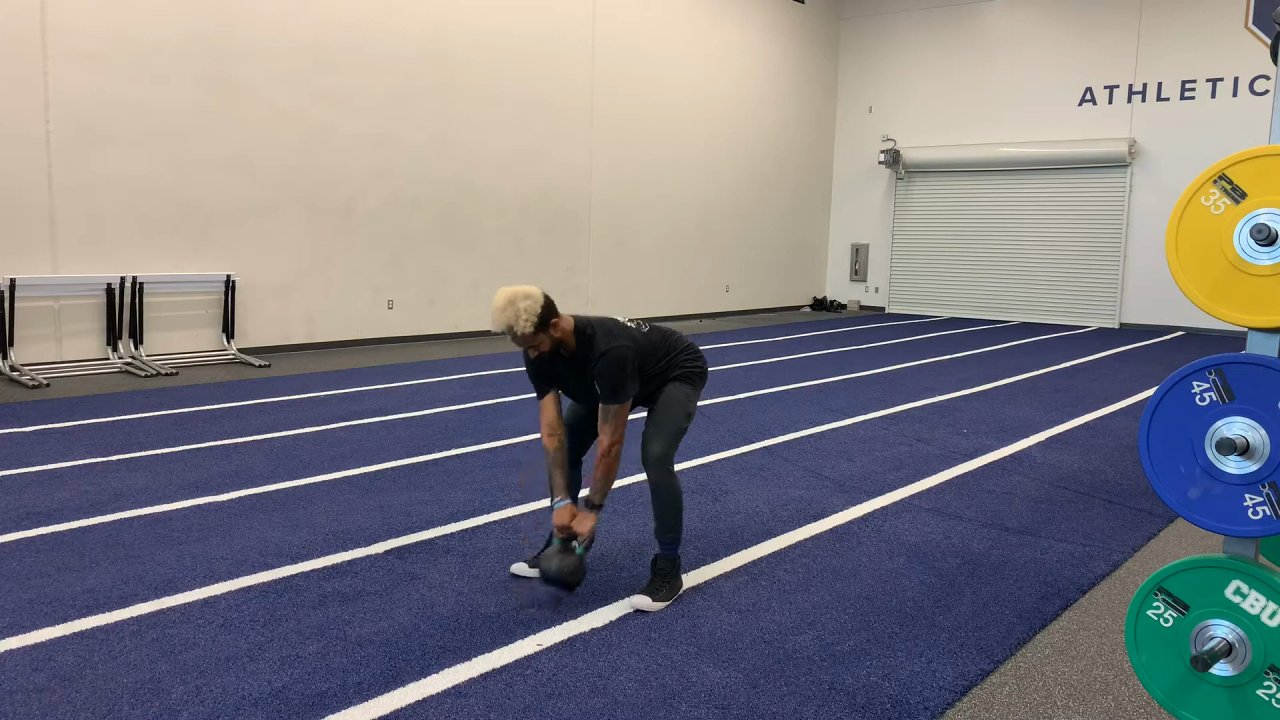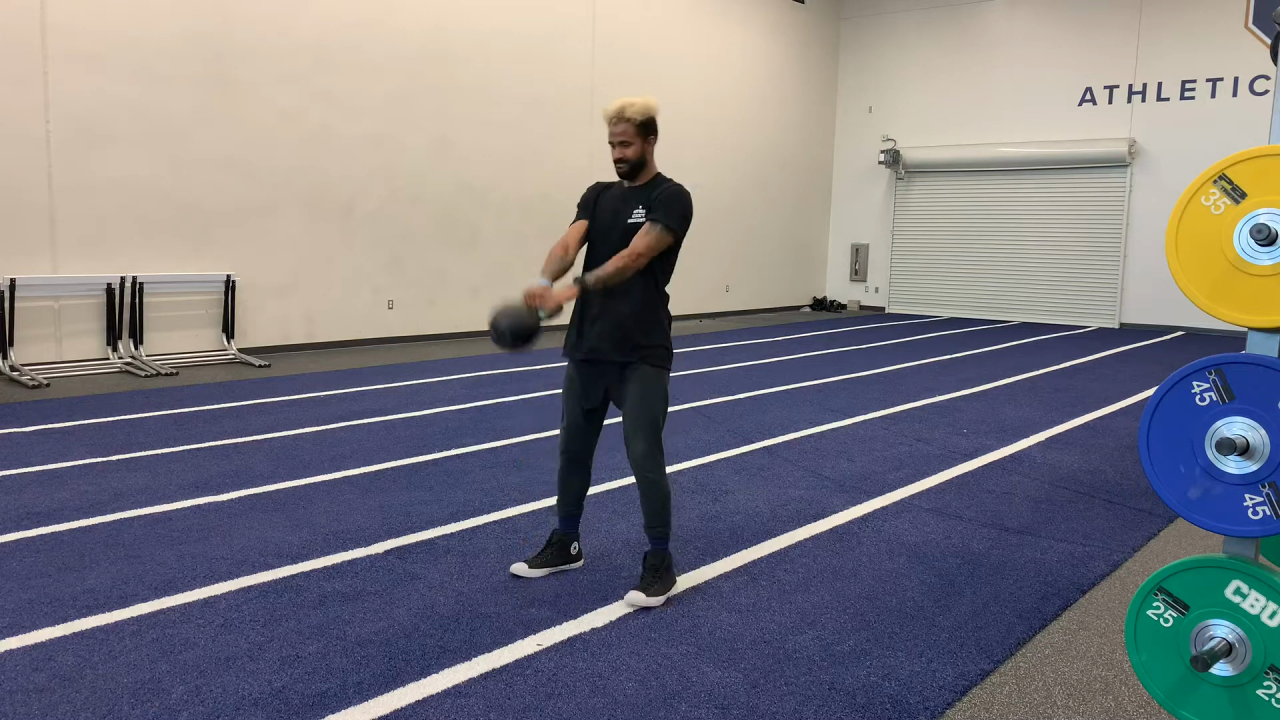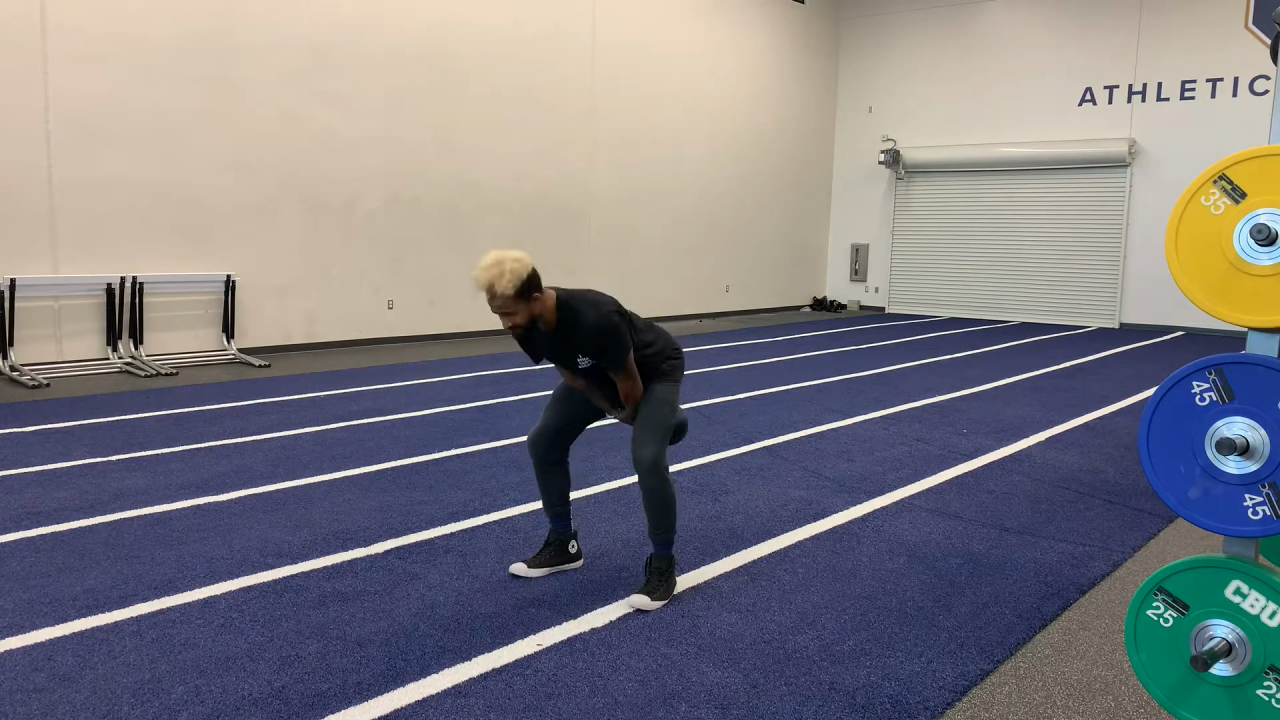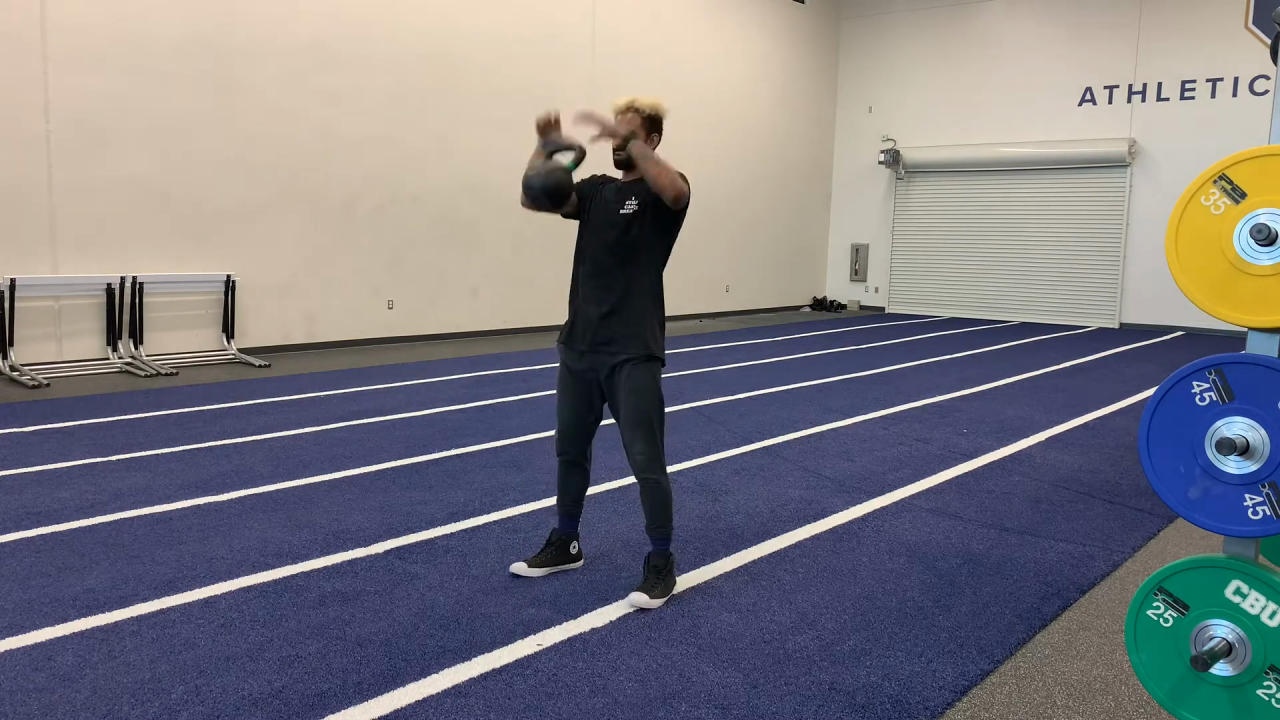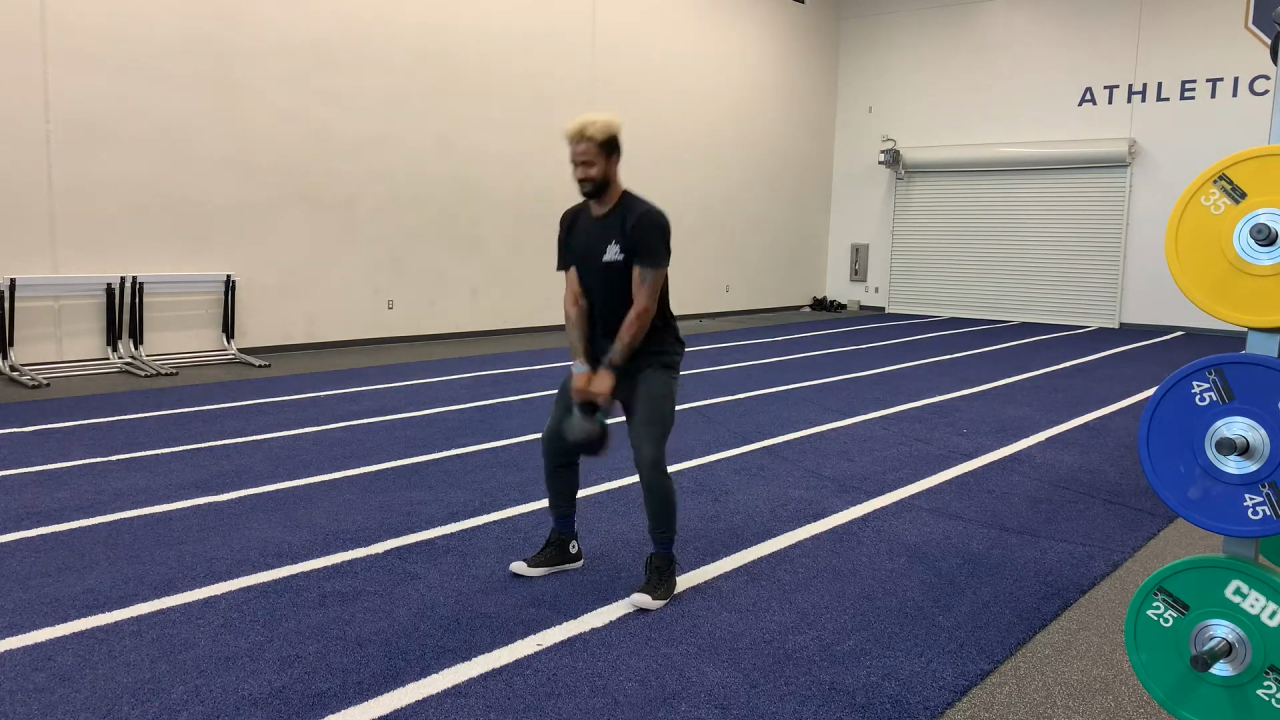
dt=1s
person 1, frame 1
left shoulder: (610, 351)
right shoulder: (539, 355)
left elbow: (610, 441)
right elbow: (552, 431)
left wrist: (593, 509)
right wrist: (562, 501)
left hip: (677, 376)
left knee: (654, 454)
right knee: (562, 450)
left ankle: (669, 569)
right ankle: (564, 543)
person 1, frame 2
left shoulder: (671, 198)
right shoulder: (598, 195)
left elbow: (635, 256)
right elbow: (569, 243)
left wrist: (575, 286)
right wrist: (545, 281)
left hip: (641, 354)
right hip: (586, 348)
left knee: (644, 456)
right knee: (573, 449)
left ankle: (659, 563)
right ankle: (566, 544)
person 1, frame 3
left shoulder: (596, 318)
right shoulder: (526, 328)
left elbow: (628, 384)
right elbow: (572, 374)
left wrist: (631, 417)
right wrist: (614, 410)
left hip: (653, 369)
left knee: (648, 456)
right knee: (544, 443)
left ankle: (663, 567)
right ankle: (562, 543)
person 1, frame 4
left shoulder: (661, 187)
right shoulder: (595, 188)
left elbow: (673, 189)
right elbow: (532, 196)
left wrist: (623, 135)
right wrist: (546, 145)
left hip: (633, 351)
right hip: (579, 345)
left knee: (645, 459)
right knee: (570, 450)
left ankle: (661, 564)
right ankle: (565, 544)
person 1, frame 5
left shoulder: (645, 220)
right shoulder: (572, 221)
left elbow: (645, 306)
right elbow: (574, 298)
left wrist: (612, 371)
right wrist: (580, 365)
left hip: (650, 358)
right hip: (596, 354)
left knee: (649, 457)
right knee: (556, 443)
left ankle: (663, 563)
right ankle: (564, 543)
